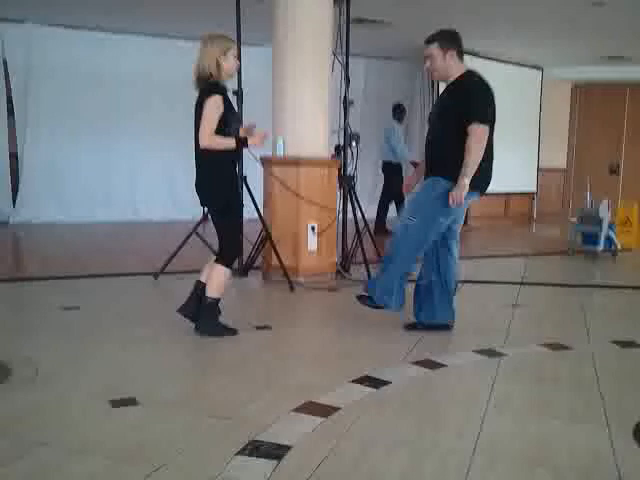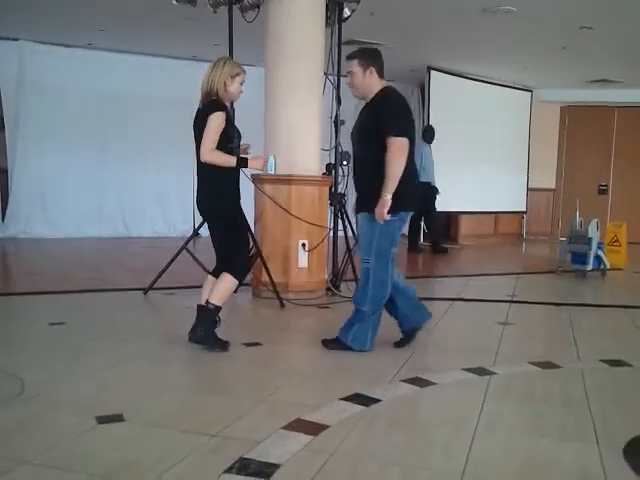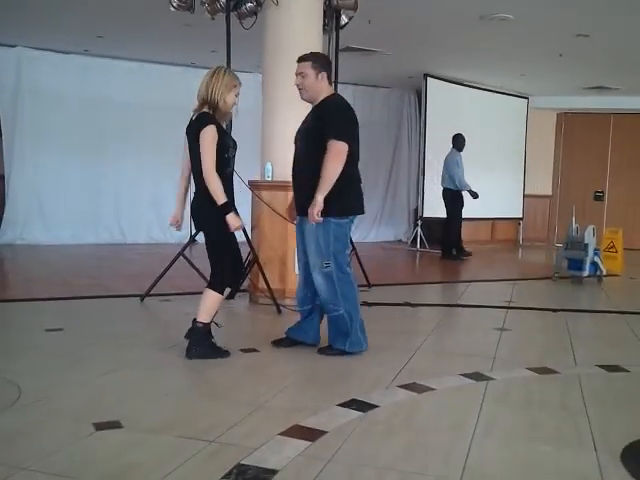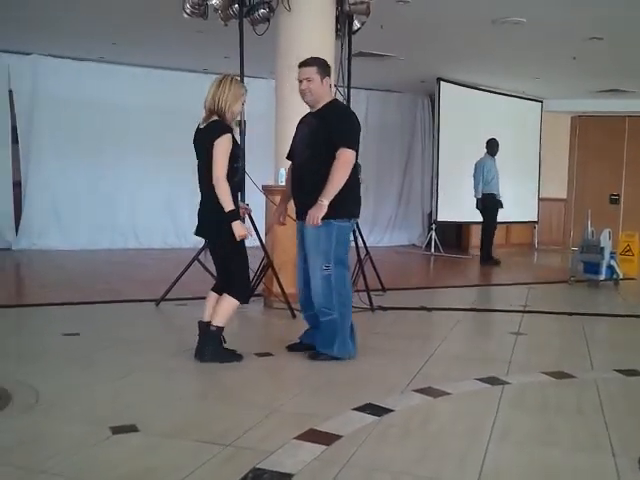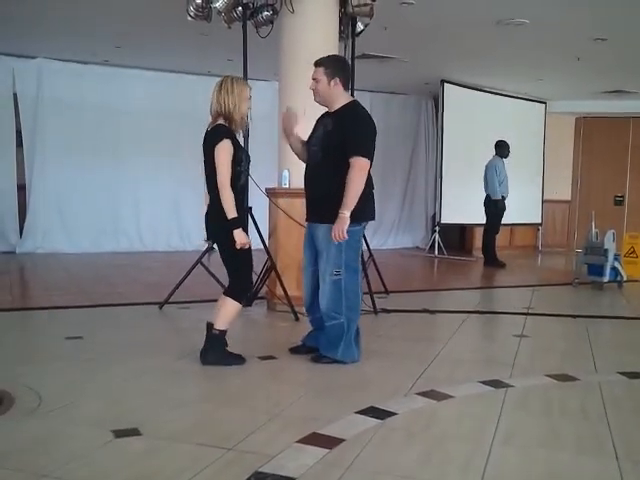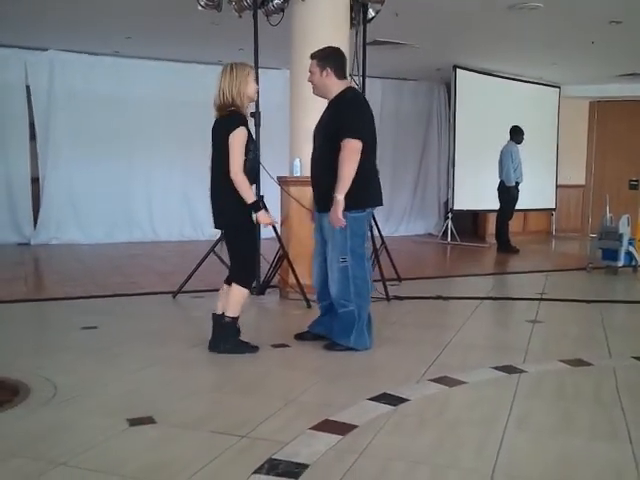
dt=0.7s
person 1, frame 1
left shoulder: (474, 88)
right shoulder: (451, 91)
left elbow: (479, 136)
left wrist: (463, 183)
right wrist: (420, 172)
left hip: (456, 181)
right hip: (443, 178)
left knee: (409, 231)
right knee: (440, 246)
left ankle: (383, 293)
right ankle: (436, 315)
person 1, frame 2
left shoulder: (390, 103)
right shoulder: (373, 106)
left elbow: (398, 150)
left wrist: (386, 196)
right wrist: (363, 199)
left hip: (387, 202)
right hip: (371, 200)
left knee: (373, 267)
right knee: (378, 265)
left ankle: (356, 336)
right ankle: (412, 316)
person 1, frame 3
left shoulder: (336, 109)
right shoulder: (316, 113)
left elbow: (337, 153)
left wrist: (319, 198)
right wrist: (298, 201)
left hip: (332, 207)
right hip: (311, 207)
left knee: (329, 271)
right knee: (308, 272)
left ankle: (349, 339)
right ankle: (306, 331)
person 1, frame 4
left shoulder: (341, 116)
right shoulder: (305, 121)
left elbow: (345, 160)
left wrist: (323, 202)
right wrist: (284, 201)
left hip: (333, 212)
right hip: (307, 211)
left knee: (327, 276)
right knee: (308, 278)
left ankle: (338, 343)
right ankle: (317, 335)
person 1, frame 5
left shoulder: (357, 118)
right shoulder: (325, 119)
left elbow: (359, 168)
right elbow: (308, 154)
left wrist: (344, 215)
right wrist: (291, 134)
left hip: (341, 217)
right hip: (317, 216)
left knee: (337, 282)
right knee: (314, 282)
left ankle: (341, 347)
right ankle: (319, 338)
person 1, frame 6
left shoulder: (351, 104)
right shoulder: (335, 106)
left elbow: (351, 151)
left wrist: (340, 197)
right wrist: (323, 201)
left hip: (349, 204)
right hip: (327, 203)
left knee: (346, 268)
right knee: (325, 268)
left ankle: (354, 335)
right ankle: (328, 324)
person 2, frame 1
left shoulder: (209, 91)
right shoulder: (215, 92)
right elbow: (205, 140)
left wrist: (239, 134)
right wrist: (245, 141)
left hip: (216, 180)
right hip: (218, 181)
left knee: (228, 246)
right knee: (230, 248)
left ankle: (197, 303)
right ankle: (207, 317)
person 2, frame 2
left shoulder: (205, 110)
right shoulder: (218, 109)
right elbow: (206, 154)
left wrist: (235, 151)
right wrist: (245, 162)
left hip: (214, 197)
right hip: (220, 199)
left knee: (225, 262)
right knee: (240, 261)
left ankle: (203, 324)
right ankle: (204, 325)
person 2, frame 3
left shoulder: (197, 121)
right shoulder: (210, 123)
left elbow: (187, 169)
right elbow: (209, 171)
left wrist: (180, 207)
right wrist: (228, 210)
left hip: (206, 207)
right hip: (214, 209)
left knee: (230, 270)
right knee: (224, 273)
left ankle: (200, 329)
right ankle: (199, 340)
person 2, frame 4
left shoulder: (203, 128)
right shoulder: (223, 131)
right elbow: (220, 180)
right wrist: (234, 218)
left hip: (211, 215)
right hip: (221, 218)
left knee: (226, 279)
right knee: (240, 283)
left ankle: (206, 340)
right ankle: (211, 343)
person 2, frame 5
left shoulder: (215, 132)
right shoulder: (224, 135)
right elbow: (224, 185)
right wrist: (237, 227)
left hip: (220, 220)
right hip: (227, 221)
left knee: (237, 281)
right knee: (242, 283)
left ankle: (213, 342)
right ankle: (215, 347)
person 2, frame 6
left shoulder: (223, 120)
right shoulder: (236, 121)
right elbow: (236, 172)
right wrist: (258, 206)
left hip: (226, 205)
right hip: (235, 207)
left knee: (239, 269)
right knee: (247, 269)
left ankle: (220, 333)
right ankle: (227, 335)
person 3, frame 1
left shoulder: (397, 127)
right shoulder: (393, 128)
right elbow: (398, 148)
right wrist: (411, 160)
left hip: (394, 164)
right hip: (391, 165)
left knee: (398, 196)
right knee: (387, 196)
right ankle: (380, 226)
person 3, frame 2
left shoulder: (427, 148)
right shoulder: (420, 148)
right elbow: (415, 168)
left wrist: (433, 185)
right wrist: (423, 187)
left hip: (427, 185)
right hip: (421, 186)
left knee: (417, 216)
right knee: (430, 216)
left ankle: (413, 244)
right ankle: (436, 246)
person 3, frame 3
left shoulder: (456, 156)
right shoulder: (452, 157)
right elbow: (457, 177)
left wrist: (466, 190)
right wrist: (469, 190)
left hip: (455, 193)
right hip: (451, 193)
left knee: (456, 222)
right knee: (452, 222)
left ankle: (459, 249)
right ankle: (447, 252)
person 3, frame 4
left shoulder: (493, 162)
right shoulder: (482, 162)
right elbow: (478, 182)
left wrist: (498, 198)
right wrist: (478, 199)
left hip: (493, 198)
right hip: (486, 198)
left knee: (490, 227)
right knee: (489, 227)
left ankle: (487, 256)
right ankle: (486, 257)
person 3, frame 5
left shoulder: (500, 163)
right shoulder: (493, 163)
right elbow: (493, 184)
left wrist: (500, 201)
right wrist: (499, 201)
left hip: (498, 200)
right hip: (494, 201)
left knee: (493, 230)
right knee: (491, 230)
left ankle: (491, 258)
right ankle: (490, 259)
person 3, frame 6
left shoulder: (513, 148)
right shoulder: (509, 149)
right elbow: (507, 170)
right wrist: (512, 187)
left hip: (510, 186)
right hip: (508, 187)
left knee: (505, 216)
right knee: (505, 216)
left ankle: (503, 244)
right ankle: (503, 245)
